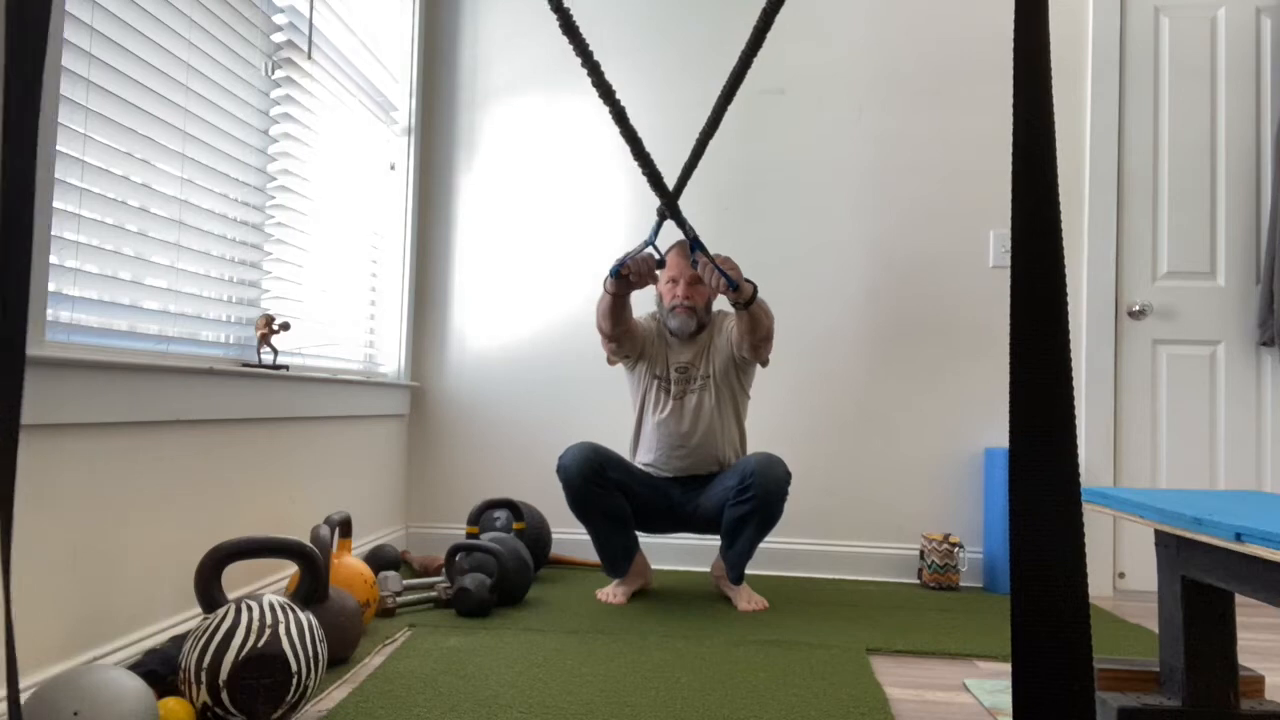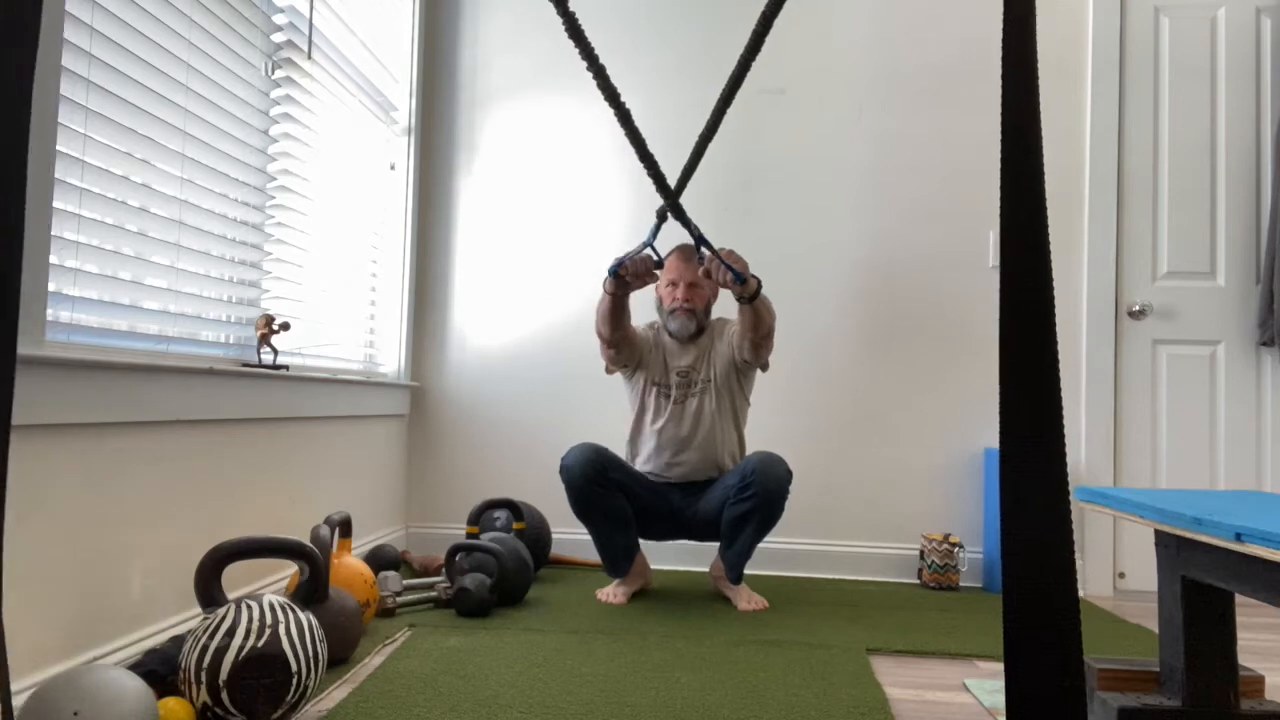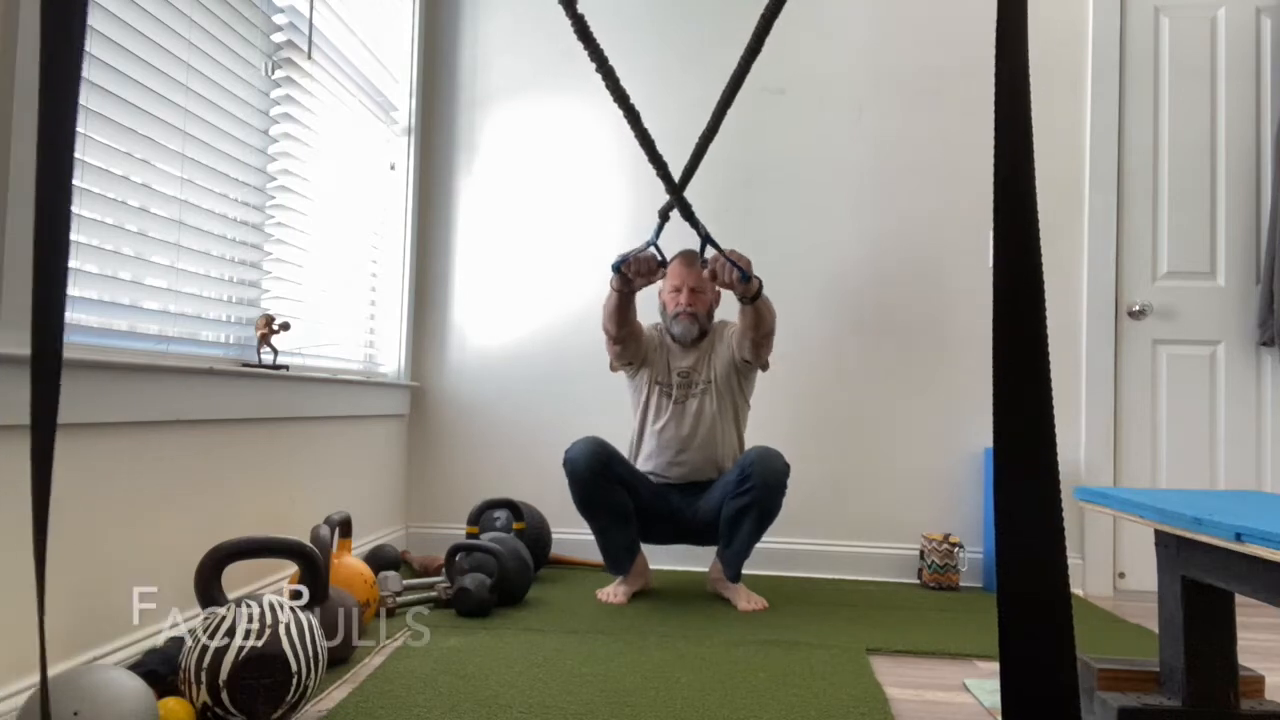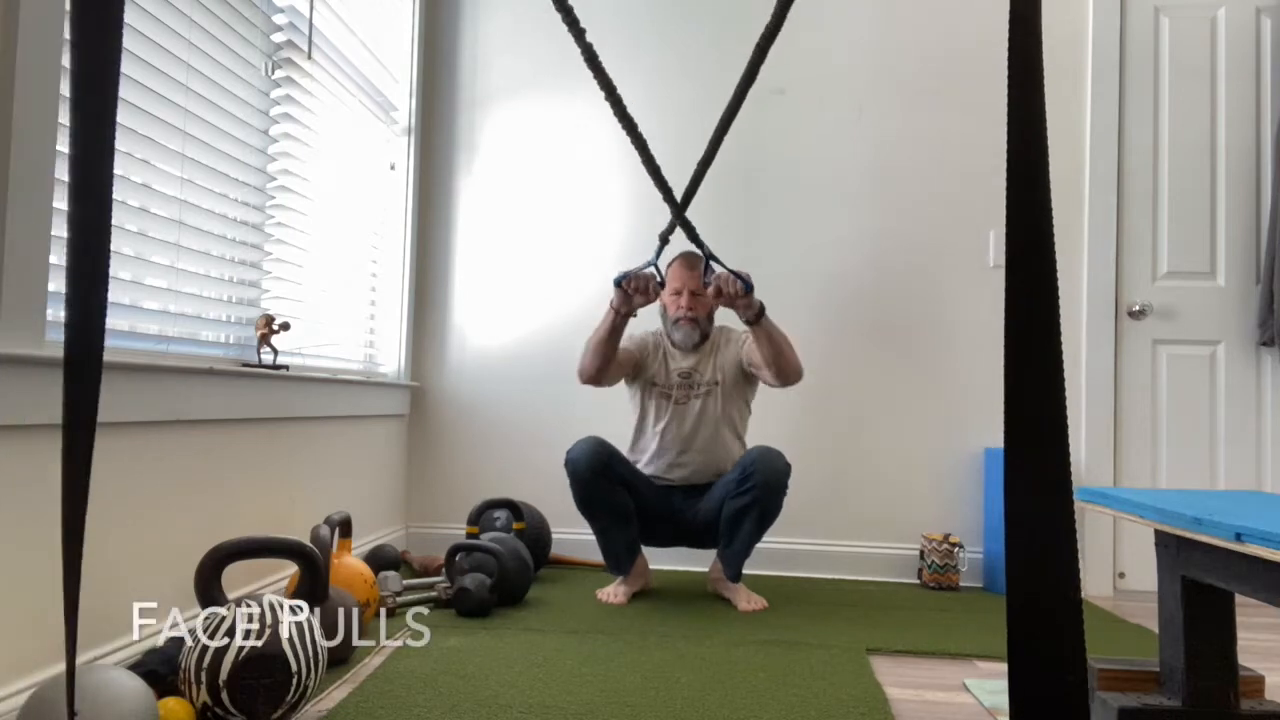
dt=0.3s
person 1, frame 1
left shoulder: (731, 334)
right shoulder: (642, 336)
left elbow: (761, 333)
right elbow: (610, 329)
left wrist: (742, 292)
right wrist: (617, 286)
left hip: (716, 491)
right hip: (649, 490)
left knee: (769, 473)
right knee: (577, 462)
left ankle: (730, 572)
right ankle: (628, 569)
person 1, frame 2
left shoulder: (731, 341)
right shoulder: (640, 344)
left elbow: (761, 331)
right elbow: (610, 334)
left wrist: (747, 288)
right wrist: (616, 288)
left hip: (715, 498)
right hip: (648, 496)
left knee: (770, 471)
right knee: (580, 462)
left ankle: (728, 573)
right ankle: (629, 571)
person 1, frame 3
left shoulder: (733, 344)
right shoulder: (643, 346)
left elbow: (761, 331)
right elbow: (617, 330)
left wrist: (749, 289)
right wrist: (622, 287)
left hip: (714, 500)
right hip: (650, 499)
left knee: (767, 464)
right knee: (584, 455)
left ankle: (727, 573)
right ankle: (629, 570)
person 1, frame 4
left shoulder: (737, 346)
right shoulder: (643, 346)
left elbow: (788, 374)
right elbow: (591, 373)
left wrist: (752, 311)
right wrist: (620, 309)
left hip: (714, 504)
right hip: (649, 501)
left knee: (769, 464)
right knee: (586, 455)
left ankle: (727, 574)
right ankle: (630, 570)
